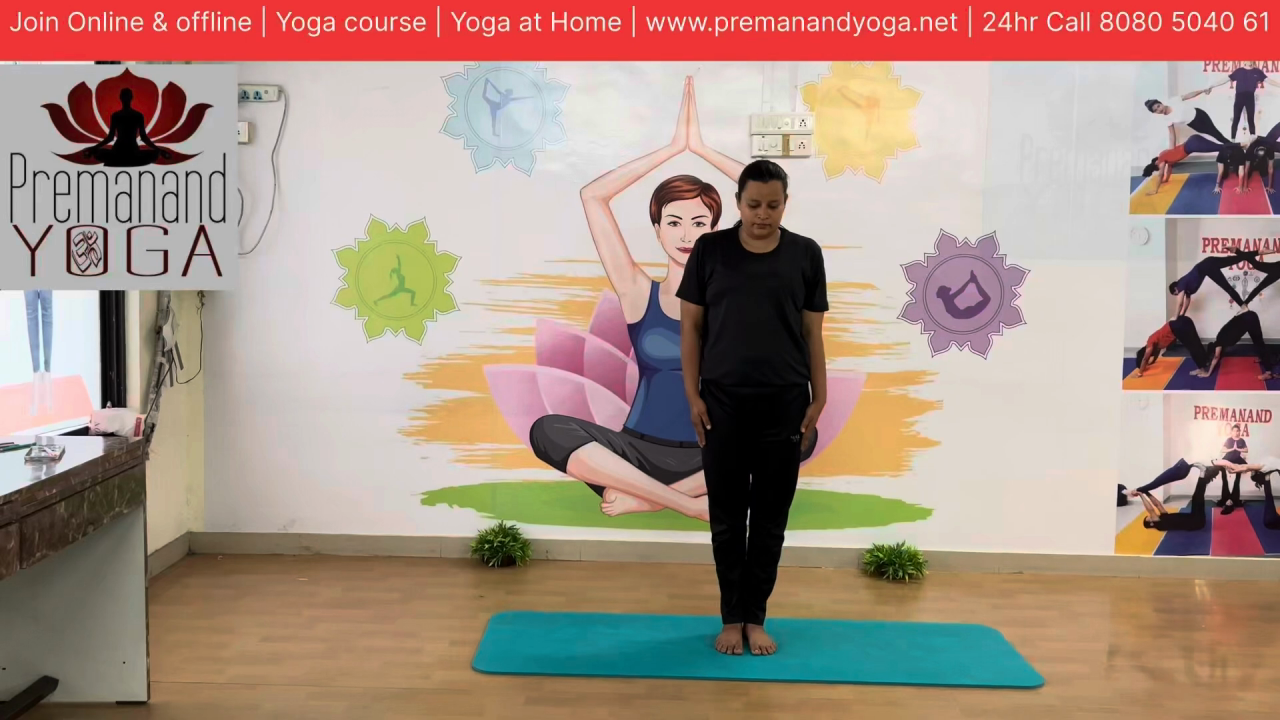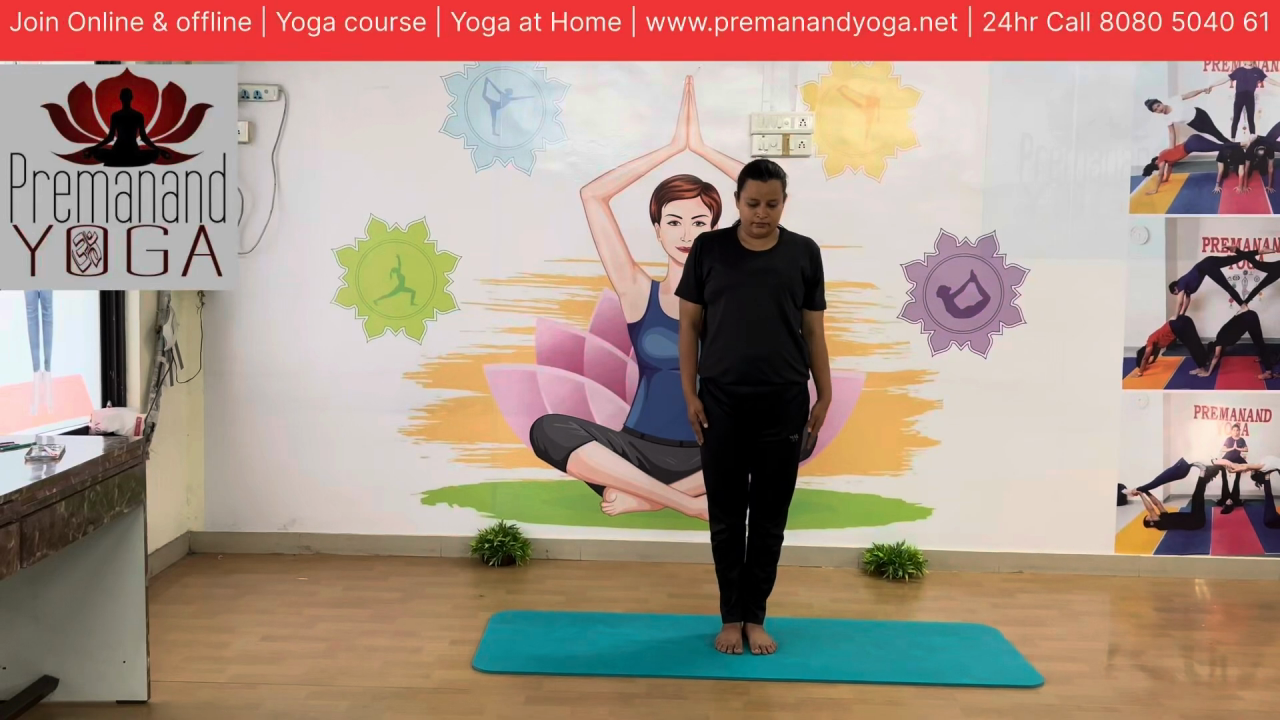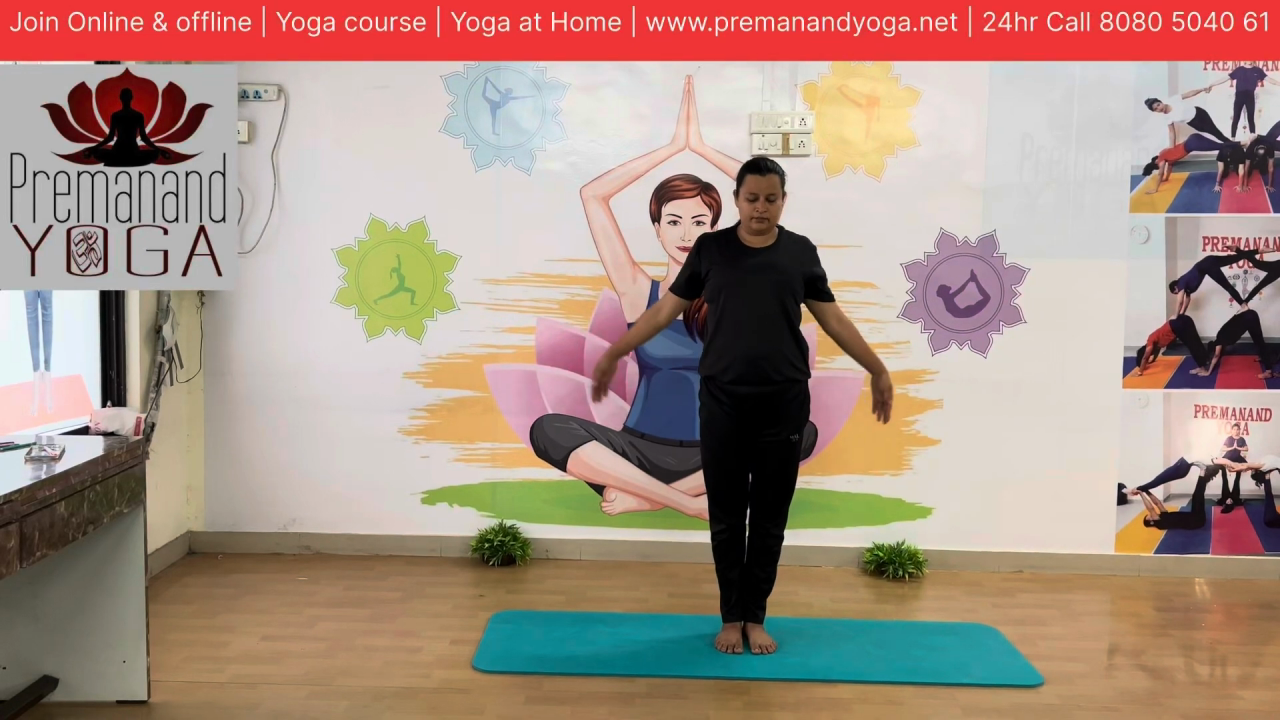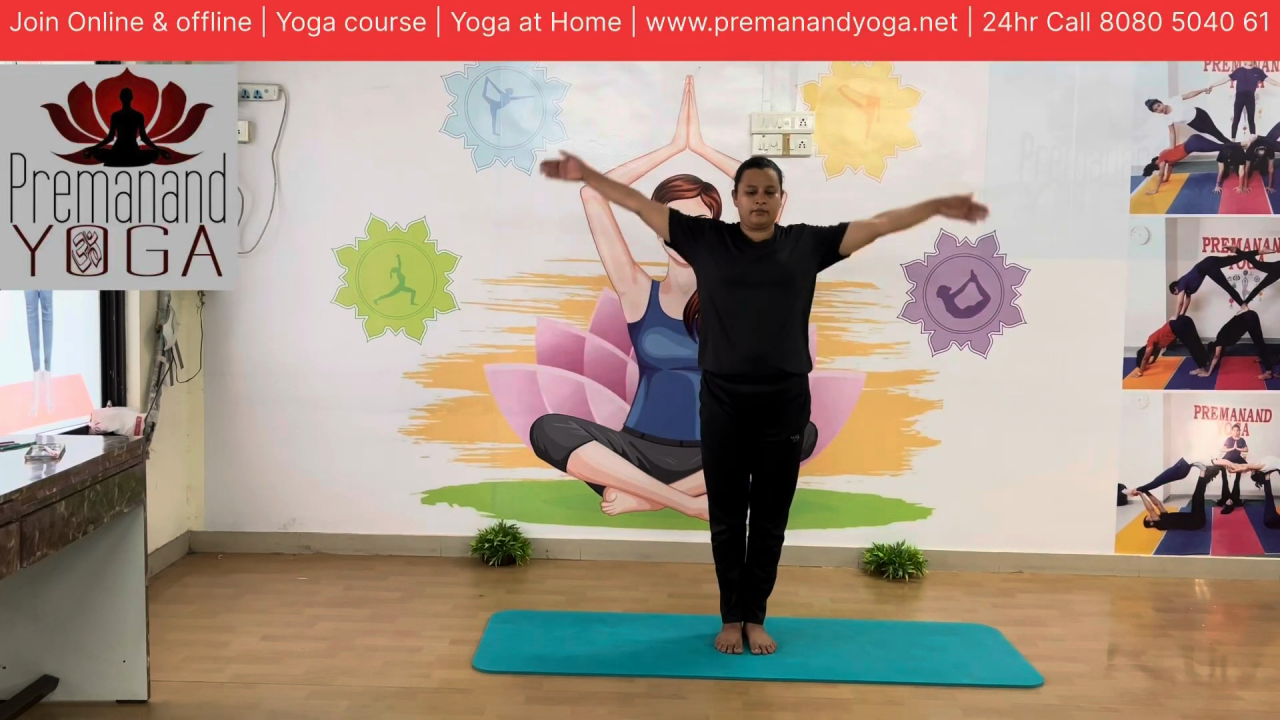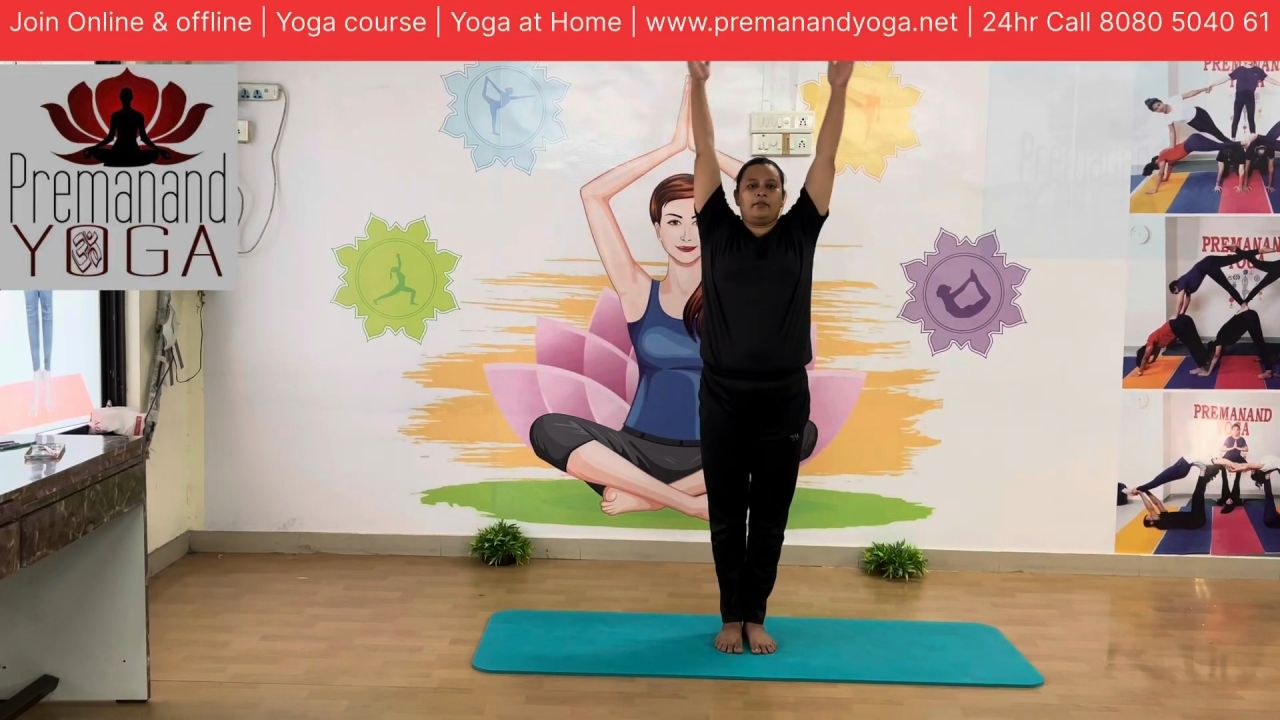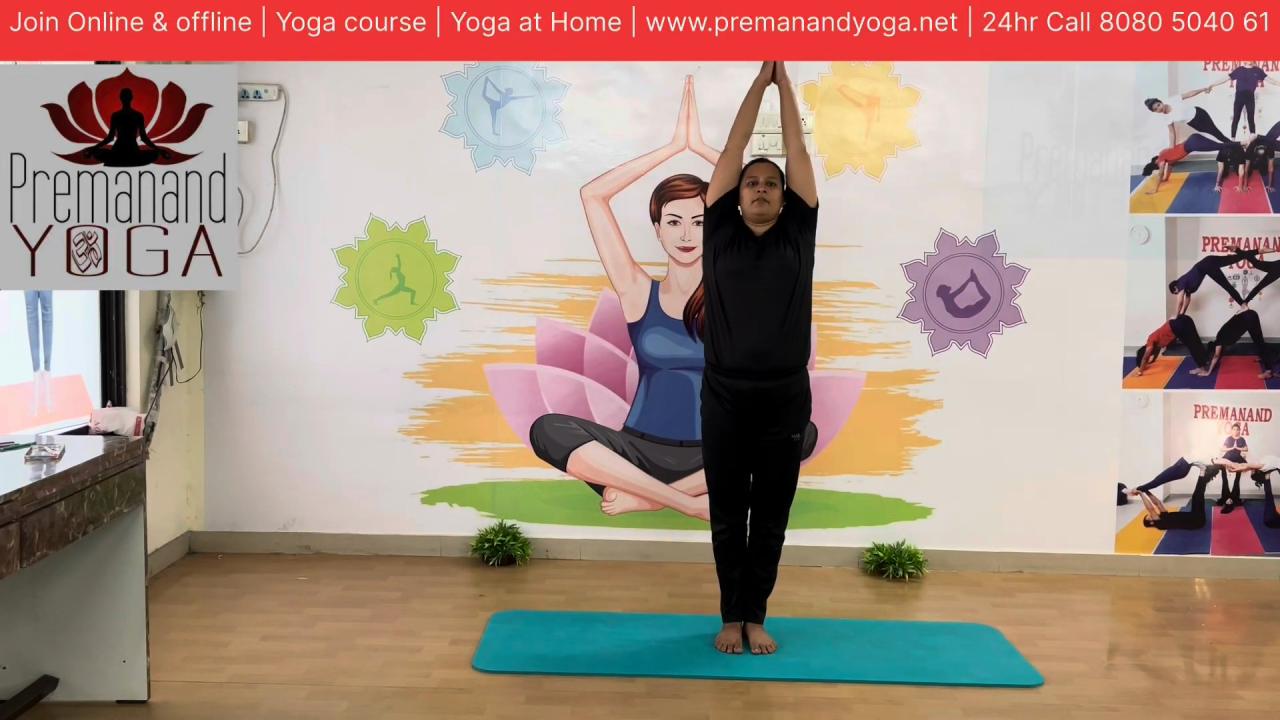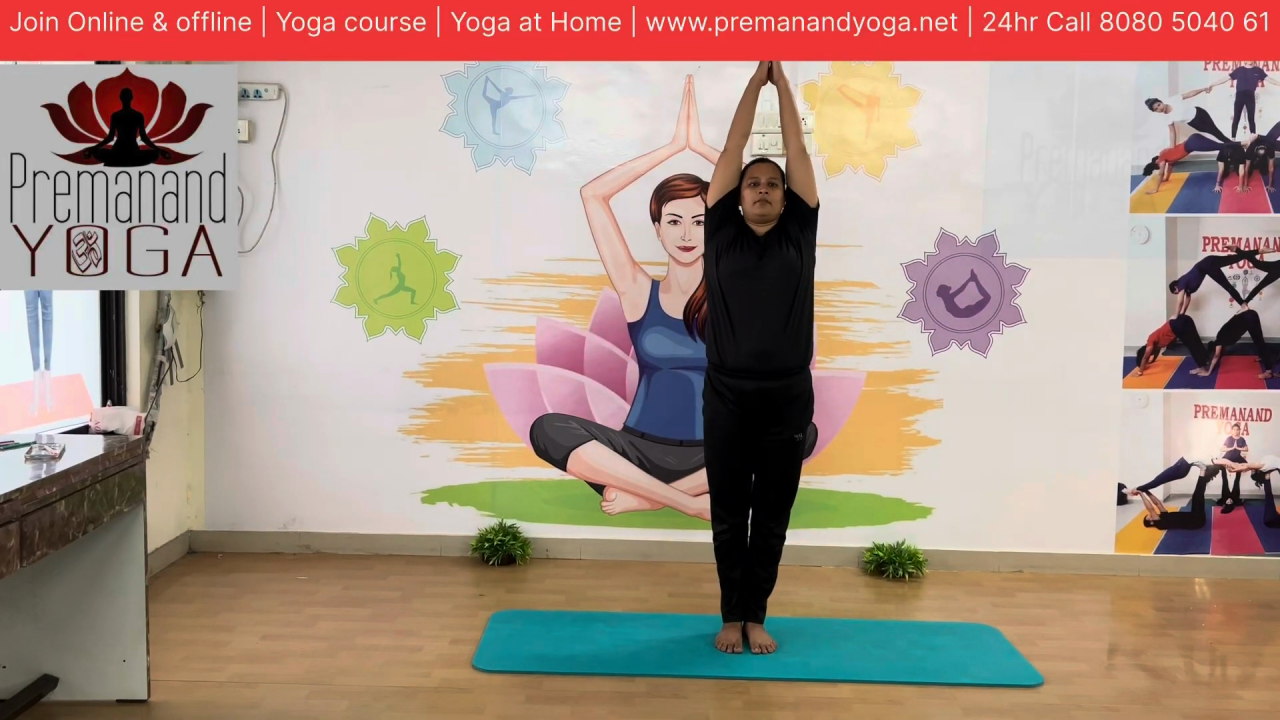
dt=0.4s
person 1, frame 1
left shoulder: (806, 253)
right shoulder: (709, 249)
left elbow: (813, 332)
right elbow: (691, 326)
left wrist: (818, 399)
right wrist: (693, 394)
left hip: (784, 403)
right hip: (723, 401)
left knee: (770, 517)
right knee: (727, 516)
left ankle: (755, 617)
right ankle: (731, 617)
person 1, frame 2
left shoulder: (804, 252)
right shoulder: (708, 248)
left elbow: (813, 330)
right elbow: (689, 324)
left wrist: (824, 396)
right wrist: (689, 392)
left hip: (783, 401)
right hip: (721, 400)
left knee: (770, 516)
right knee: (726, 514)
left ankle: (755, 616)
right ankle: (730, 616)
person 1, frame 3
left shoulder: (801, 251)
right shoulder: (710, 247)
left elbow: (831, 317)
right elbow: (667, 308)
left wrist: (876, 369)
right wrist: (616, 353)
left hip: (784, 400)
right hip: (722, 399)
left knee: (770, 516)
right knee: (726, 515)
left ankle: (755, 616)
right ankle: (731, 616)
person 1, frame 4
left shoulder: (805, 243)
right shoulder: (707, 239)
left elbow: (874, 226)
right elbow: (644, 207)
left wrist: (935, 207)
right wrist: (588, 177)
left hip: (784, 400)
right hip: (723, 400)
left knee: (770, 518)
right knee: (726, 516)
left ankle: (755, 616)
right ankle: (730, 617)
person 1, frame 5
left shoulder: (799, 234)
right shoulder: (718, 232)
left elbow: (825, 160)
right elbow: (704, 155)
left wrist: (839, 89)
right wrist: (696, 84)
left hip: (784, 398)
right hip: (723, 397)
left knee: (770, 516)
right knee: (726, 514)
left ankle: (755, 616)
right ankle: (730, 614)
person 1, frame 6
left shoulder: (799, 231)
right shoulder: (720, 230)
left elbow: (798, 150)
right elbow: (733, 149)
left wrist: (785, 81)
right wrist: (758, 83)
left hip: (785, 396)
right hip: (725, 395)
left knee: (771, 516)
right knee: (728, 514)
left ankle: (756, 615)
right ankle: (731, 615)
person 1, frame 7
left shoulder: (800, 232)
right shoulder: (721, 231)
left elbow: (798, 151)
right elbow: (731, 151)
left wrist: (782, 82)
right wrist: (754, 82)
left hip: (787, 396)
right hip: (727, 395)
left knee: (771, 516)
right knee: (729, 514)
left ankle: (756, 614)
right ankle: (731, 615)
person 2, frame 1
right shoulder: (638, 292)
right elbow: (592, 196)
left wrist: (700, 147)
right wrist: (674, 147)
right hip: (641, 452)
right knee: (548, 431)
left ankle: (643, 497)
right ankle: (692, 503)
person 2, frame 2
right shoulder: (638, 292)
right elbow: (592, 195)
left wrist: (700, 147)
right wrist: (674, 146)
right hip: (640, 453)
right knee: (548, 430)
left ankle: (644, 497)
right ankle: (695, 502)
person 2, frame 3
right shoulder: (636, 291)
right elbow: (591, 196)
left wrist: (700, 146)
right wrist: (675, 146)
right hip: (641, 451)
left knee: (801, 432)
right knee: (547, 430)
left ankle: (641, 496)
right ankle: (690, 501)
person 2, frame 4
right shoulder: (638, 292)
right elbow: (592, 196)
left wrist: (700, 146)
right wrist: (674, 147)
right hip: (642, 452)
left knee: (801, 432)
right knee: (548, 430)
left ankle: (646, 496)
right ankle: (695, 503)
person 2, frame 5
right shoulder: (638, 291)
right elbow: (592, 195)
left wrist: (702, 146)
right wrist: (675, 145)
right hip: (641, 451)
left knee: (801, 431)
right knee: (548, 430)
left ankle: (644, 496)
right ankle: (694, 502)
person 2, frame 6
right shoulder: (638, 291)
right elbow: (592, 195)
left wrist: (699, 145)
right wrist: (673, 146)
right hip: (641, 452)
left knee: (800, 432)
right knee: (548, 430)
left ankle: (645, 496)
right ankle: (695, 503)
person 2, frame 7
right shoulder: (638, 291)
right elbow: (592, 195)
left wrist: (699, 145)
right wrist: (673, 146)
left hip: (712, 456)
right hip: (640, 452)
left knee: (800, 431)
right knee: (548, 430)
left ankle: (646, 496)
right ankle: (695, 502)
